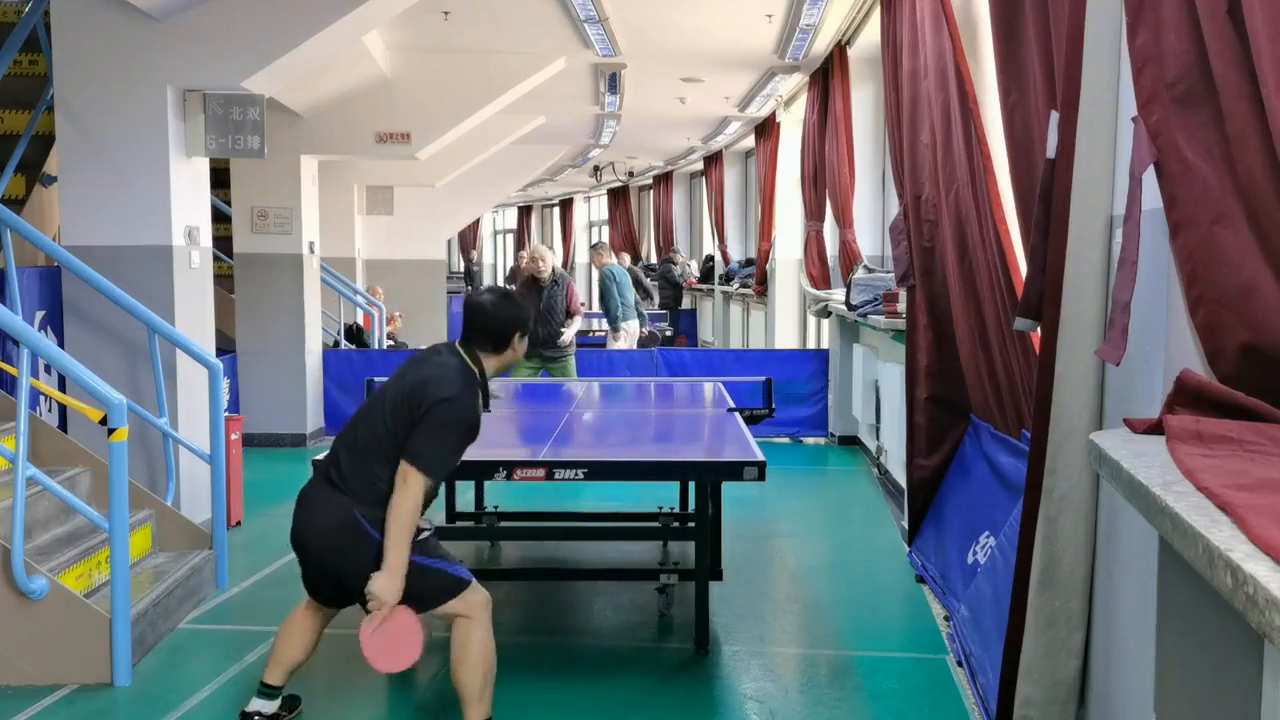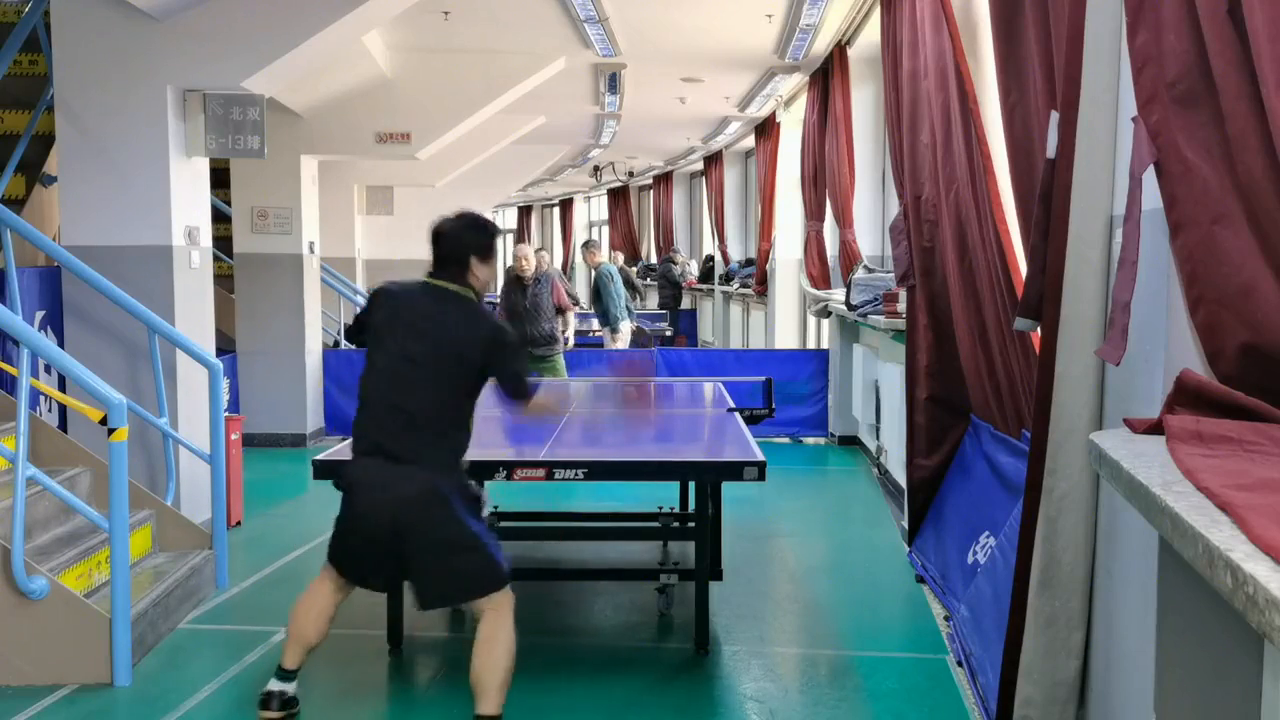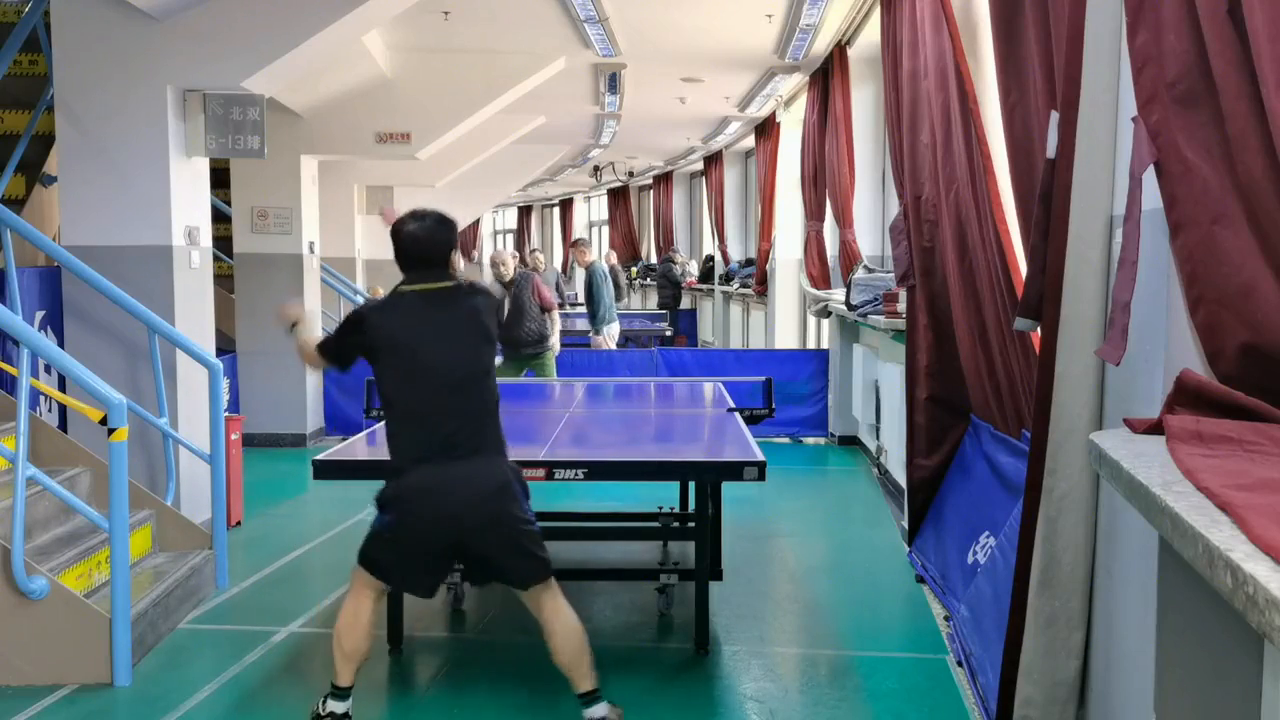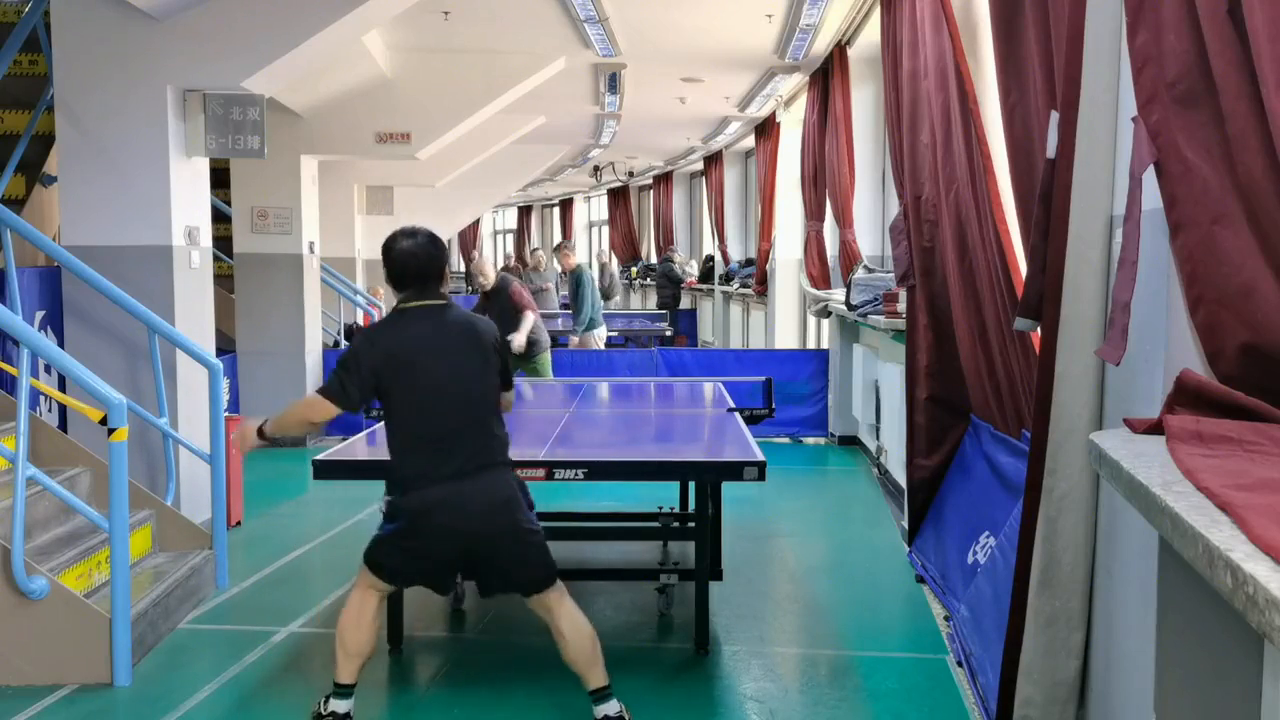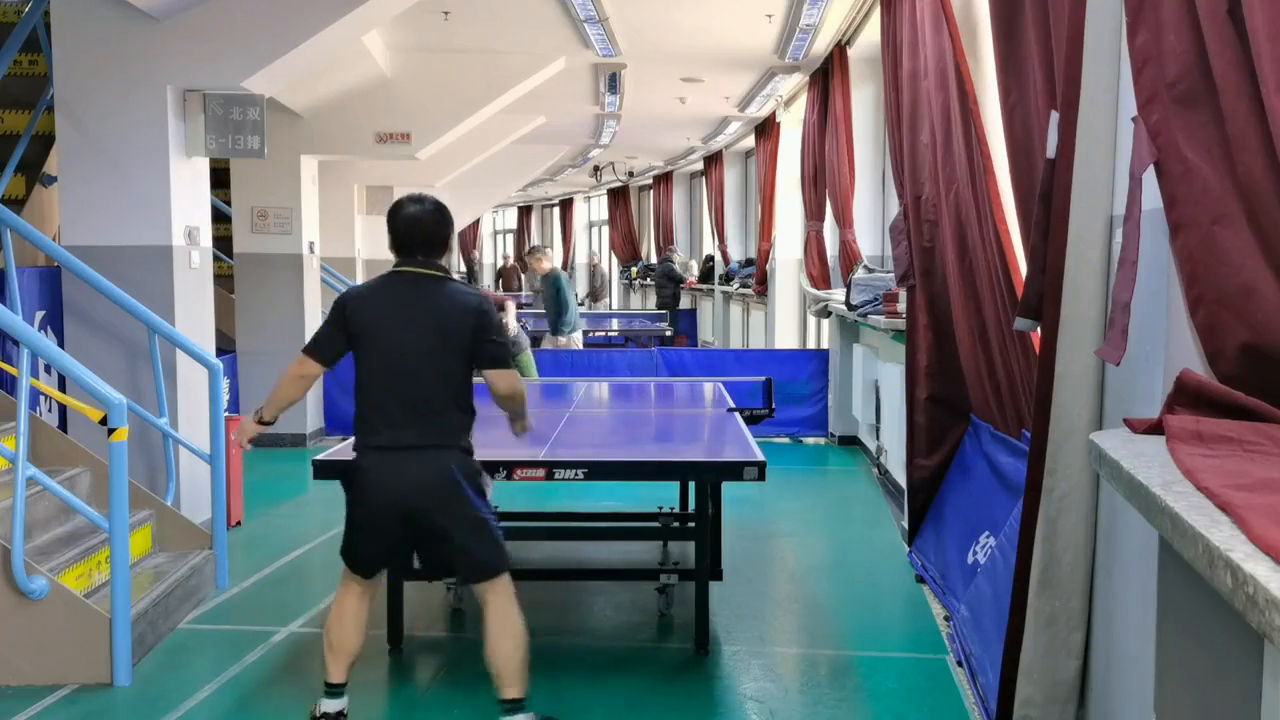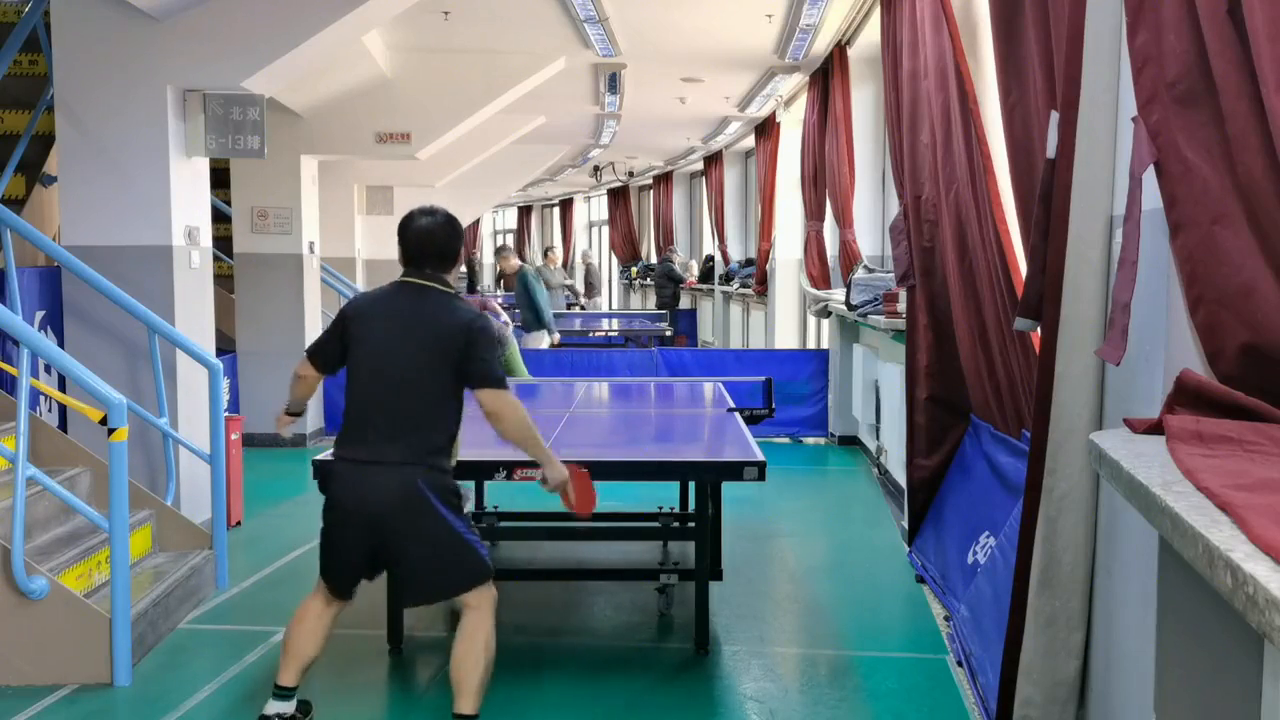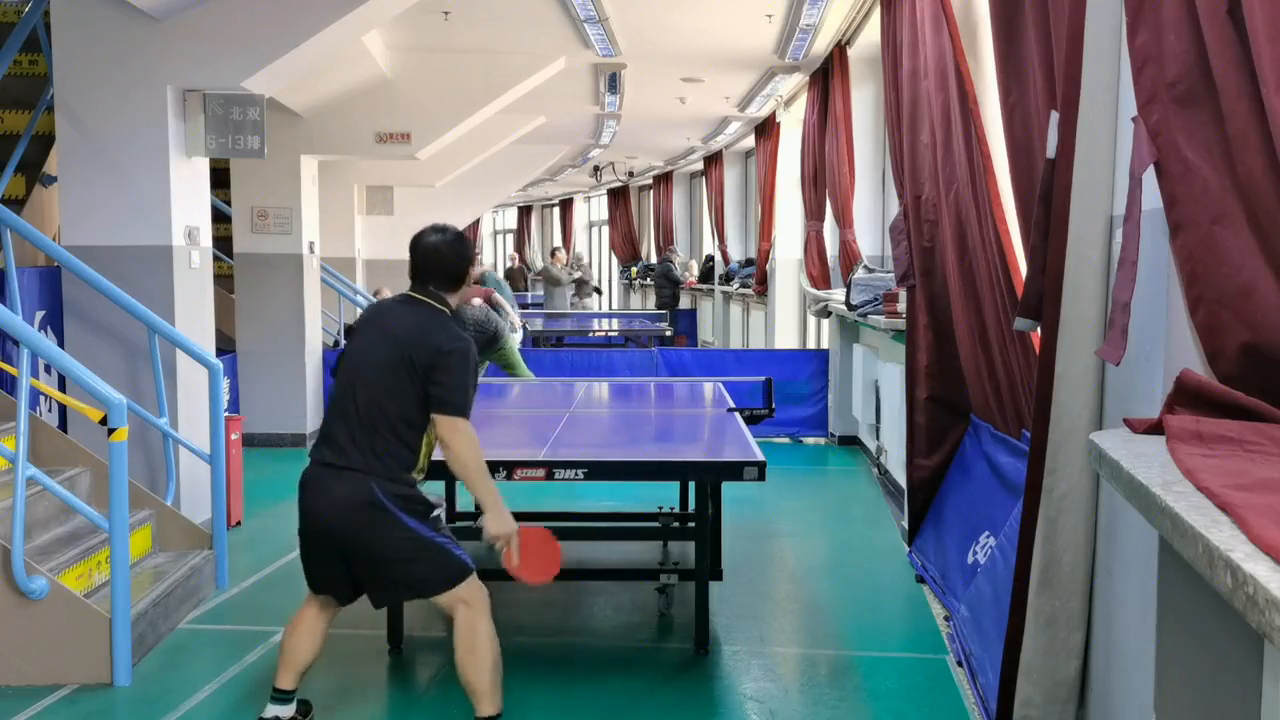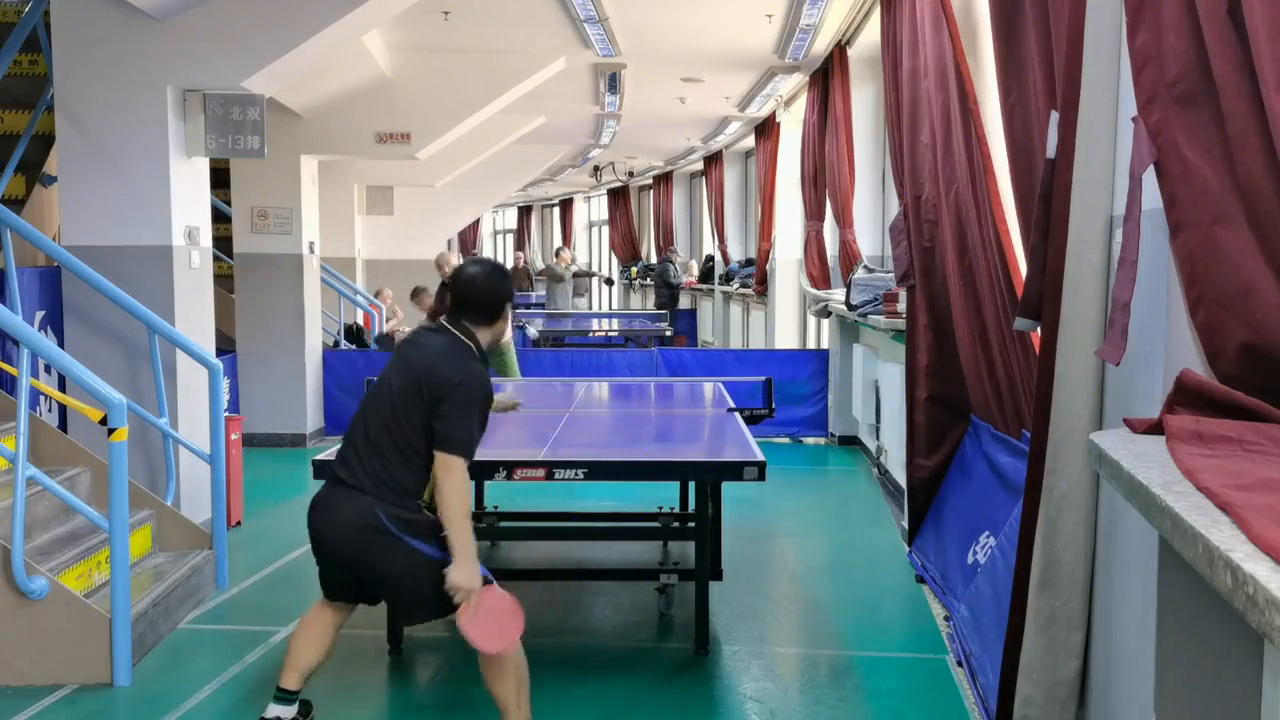
dt=0.2s
person 1, frame 1
left shoulder: (436, 357)
right shoulder: (458, 402)
right elbow: (410, 484)
right wrist: (393, 571)
left hip: (315, 509)
right hip: (356, 523)
left knee: (319, 604)
right knee: (473, 610)
person 1, frame 2
left shoulder: (390, 300)
right shoulder: (487, 331)
right elbow: (529, 403)
left hip: (368, 480)
right hip: (430, 490)
left knee: (333, 581)
right knee: (497, 608)
person 1, frame 3
left shoulder: (376, 319)
right shoulder: (479, 303)
left elbow: (317, 356)
left wrist: (297, 322)
left hip: (420, 493)
right hip: (491, 486)
left knee: (364, 589)
right knee: (546, 599)
person 1, frame 4
left shoulder: (376, 342)
right shoulder: (480, 328)
left elbow: (318, 413)
left wrist: (262, 431)
left hip: (425, 504)
right hip: (497, 497)
left knee: (368, 588)
right knee: (553, 602)
person 1, frame 5
left shoulder: (357, 301)
right shoulder: (473, 307)
left elbow: (304, 371)
right elbow: (506, 387)
left wrist: (262, 418)
right wrist: (520, 420)
left hip: (376, 473)
right hip: (446, 474)
left knee: (357, 584)
right knee: (497, 592)
person 1, frame 6
left shoulder: (362, 307)
right shoulder: (468, 323)
left elbow: (306, 373)
right elbow: (498, 407)
left wrist: (292, 409)
right wrist: (547, 460)
left hip: (349, 482)
right hip: (414, 488)
left knee: (329, 594)
right knee: (480, 602)
person 1, frame 7
left shoulder: (378, 315)
right shoulder: (451, 343)
right elbow: (453, 434)
right wrist: (494, 508)
left hip: (320, 489)
right hip: (375, 499)
left knee: (324, 600)
right knee: (471, 601)
person 1, frame 8
left shoulder: (425, 343)
right shoulder: (466, 376)
right elbow: (449, 472)
right wrist: (464, 557)
left hip: (331, 510)
right hip: (379, 523)
left knee: (335, 604)
